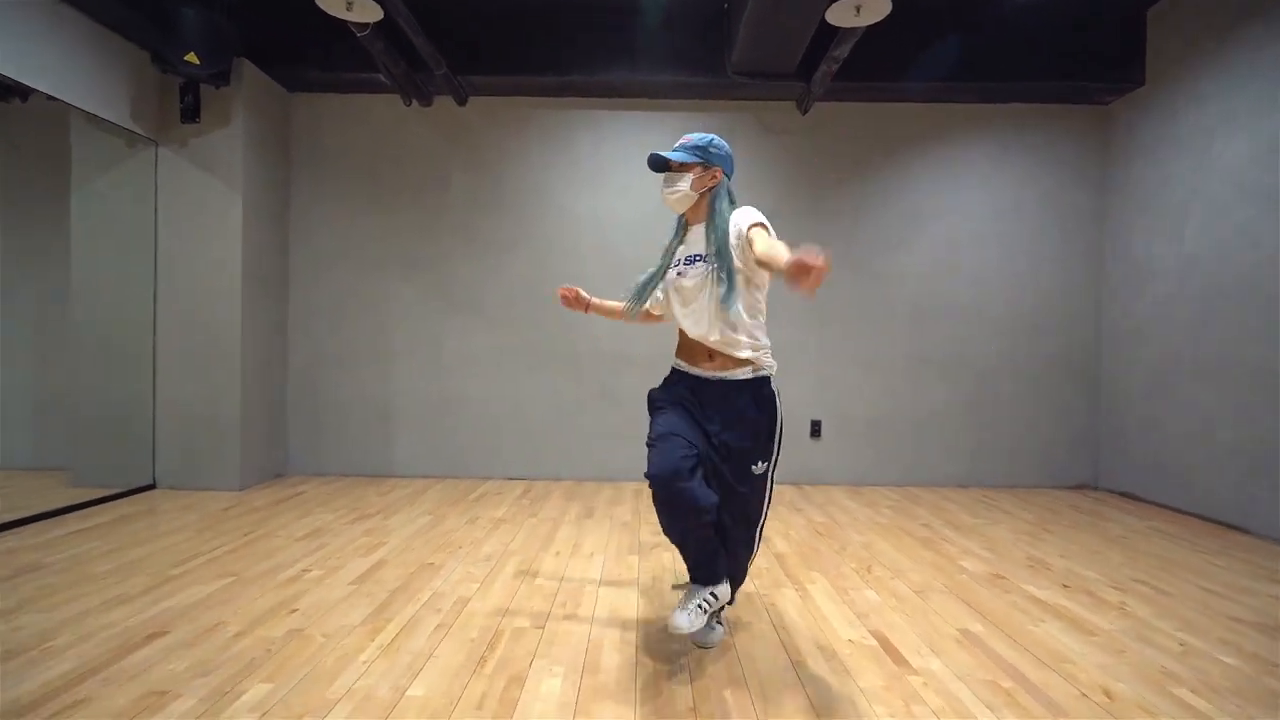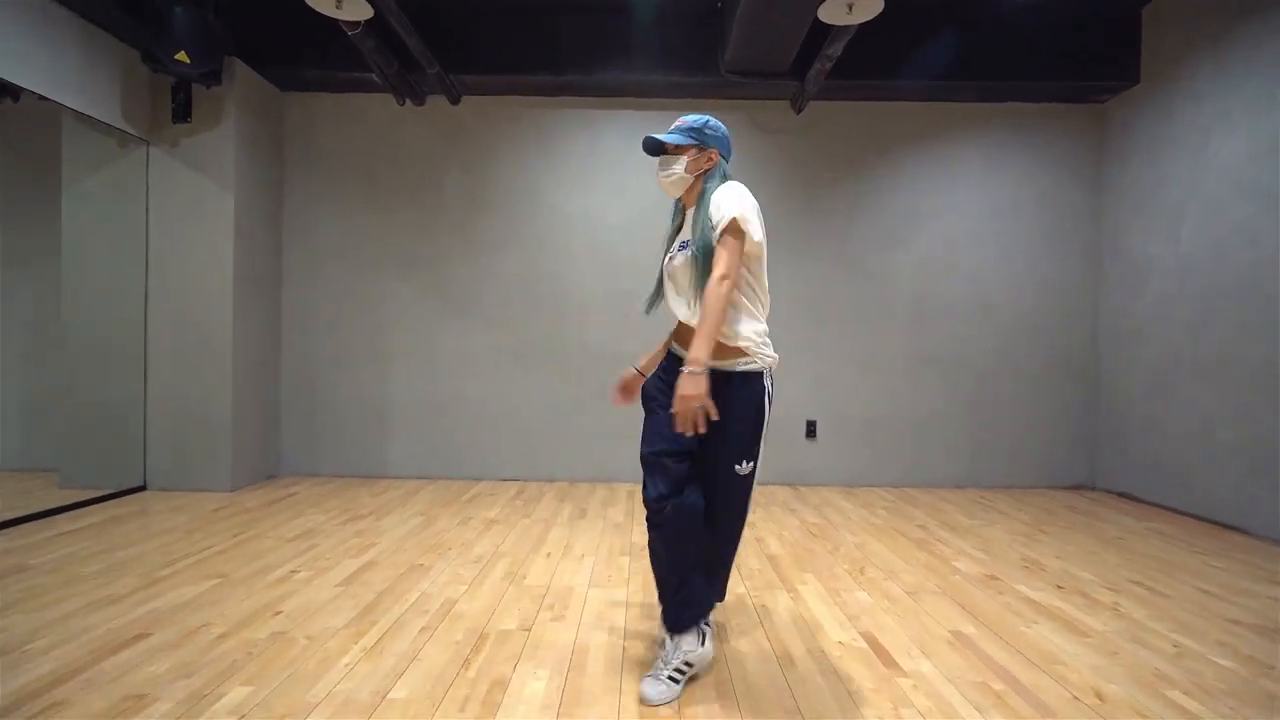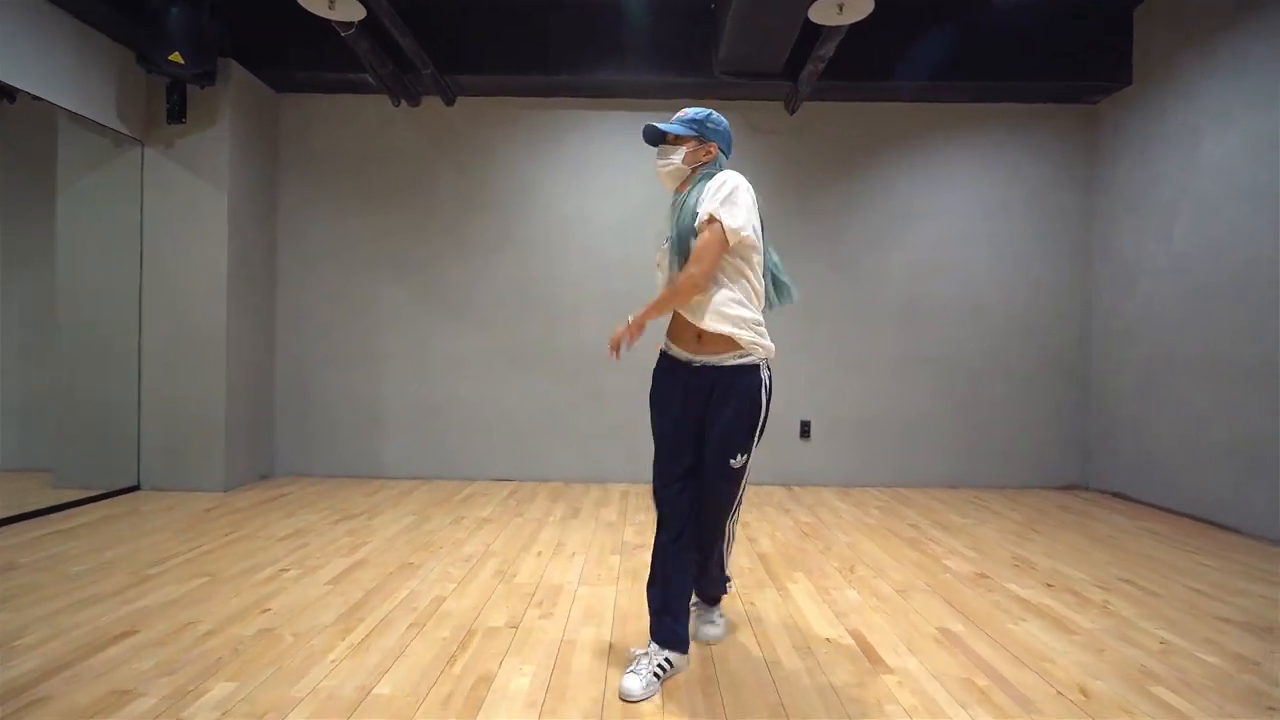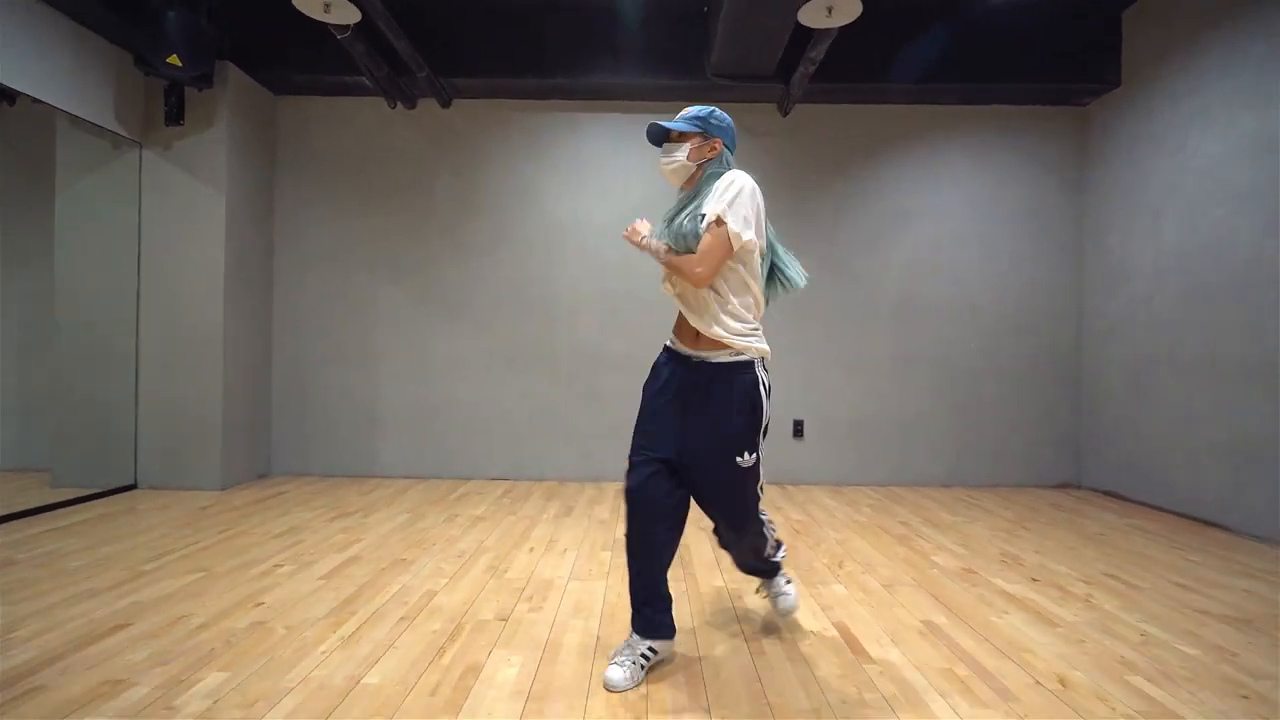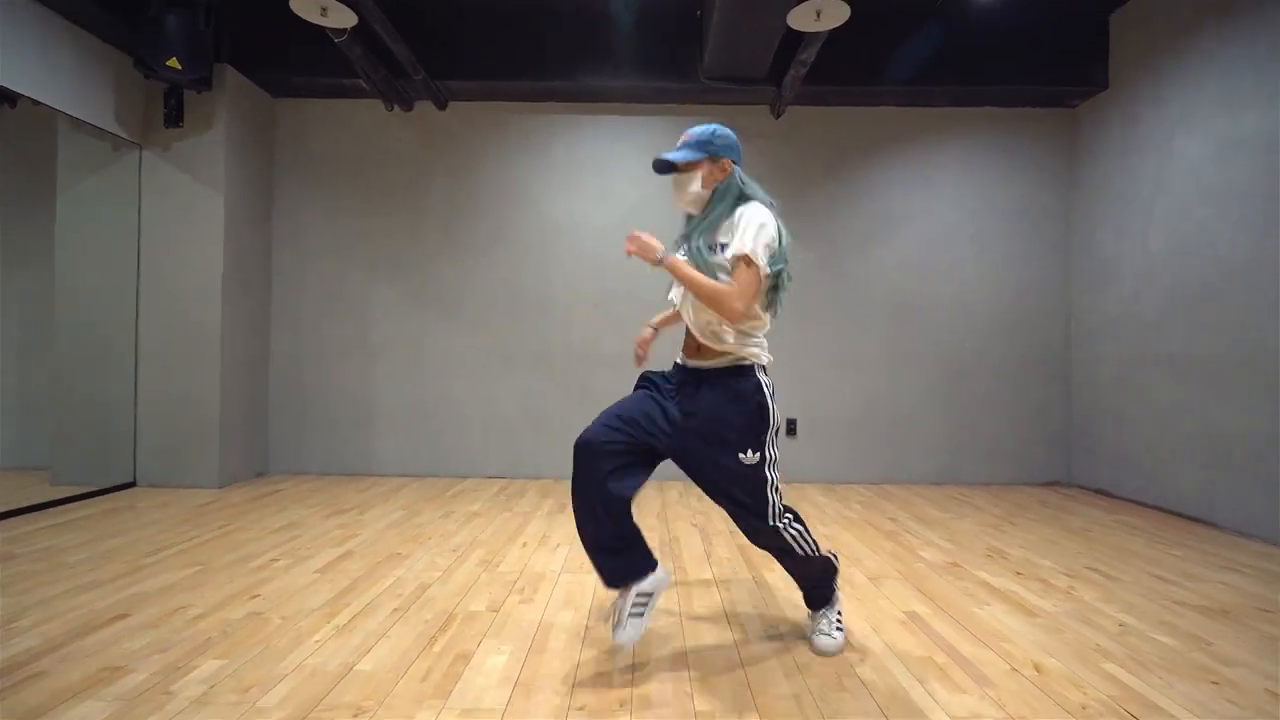
dt=0.1s
person 1, frame 1
left shoulder: (742, 222)
right shoulder: (678, 245)
left elbow: (767, 251)
right elbow: (655, 311)
left wrist: (792, 264)
right wrist: (593, 305)
left hip: (746, 393)
right hip: (686, 387)
left knee: (738, 517)
right knee: (668, 480)
left ankle: (713, 599)
right ankle: (707, 583)
person 1, frame 2
left shoulder: (730, 195)
right shoulder: (686, 227)
left elbow: (724, 279)
left wrist: (696, 369)
right wrist: (644, 368)
left hip: (737, 387)
right hip: (676, 382)
left knee: (721, 517)
right knee: (668, 504)
left ankle: (697, 619)
right ankle: (685, 637)
person 1, frame 3
left shoulder: (728, 186)
right shoulder: (694, 208)
left elbow: (695, 277)
left wrist: (636, 321)
left hip: (734, 379)
right hip: (676, 373)
left knee: (711, 507)
right knee: (675, 507)
left ankle: (709, 596)
right ankle: (666, 646)
person 1, frame 4
left shoulder: (735, 188)
right shoulder: (696, 208)
left elbow: (700, 275)
left wrist: (652, 246)
left hip: (732, 378)
right hip: (678, 370)
left knee: (731, 505)
right knee: (649, 494)
left ankle: (768, 569)
right ankle: (649, 635)
person 1, frame 5
left shoulder: (752, 220)
right shoulder: (704, 232)
left elbow: (732, 300)
left wrist: (667, 257)
right wrist: (656, 323)
left hip: (736, 391)
right hip: (682, 381)
left knee: (758, 510)
right knee: (595, 451)
left ankle: (823, 596)
right ankle: (637, 579)
